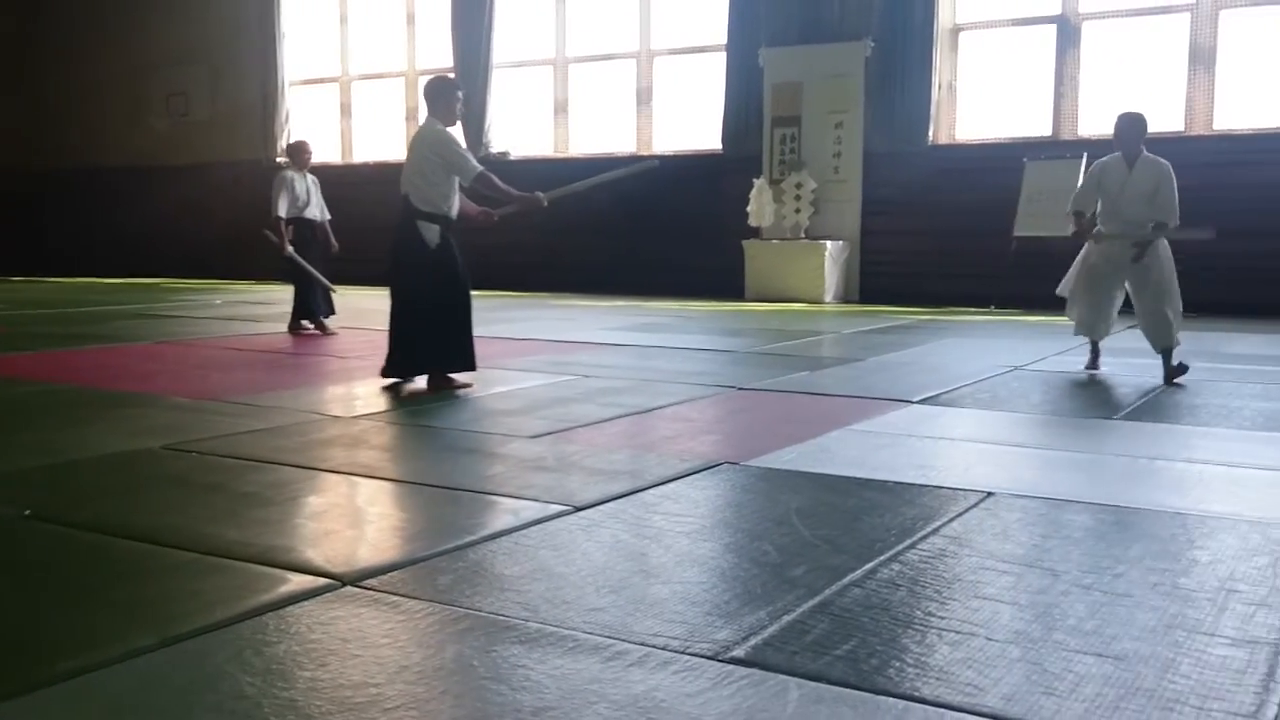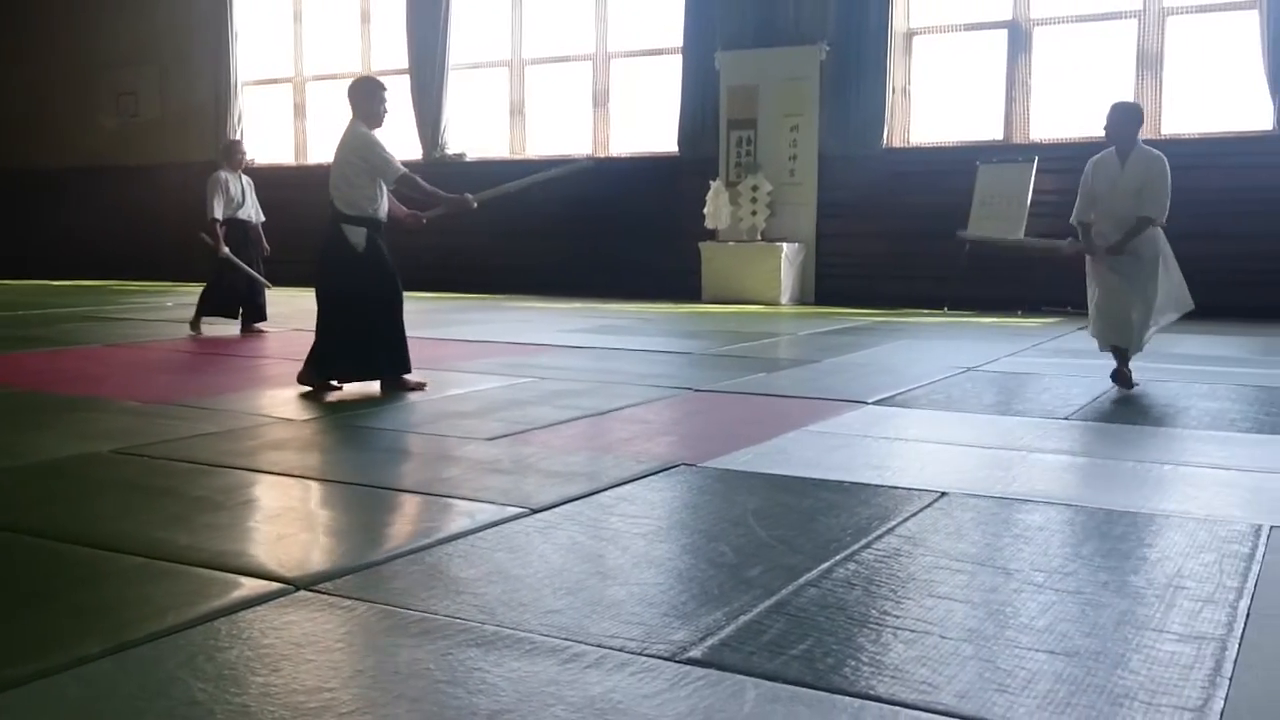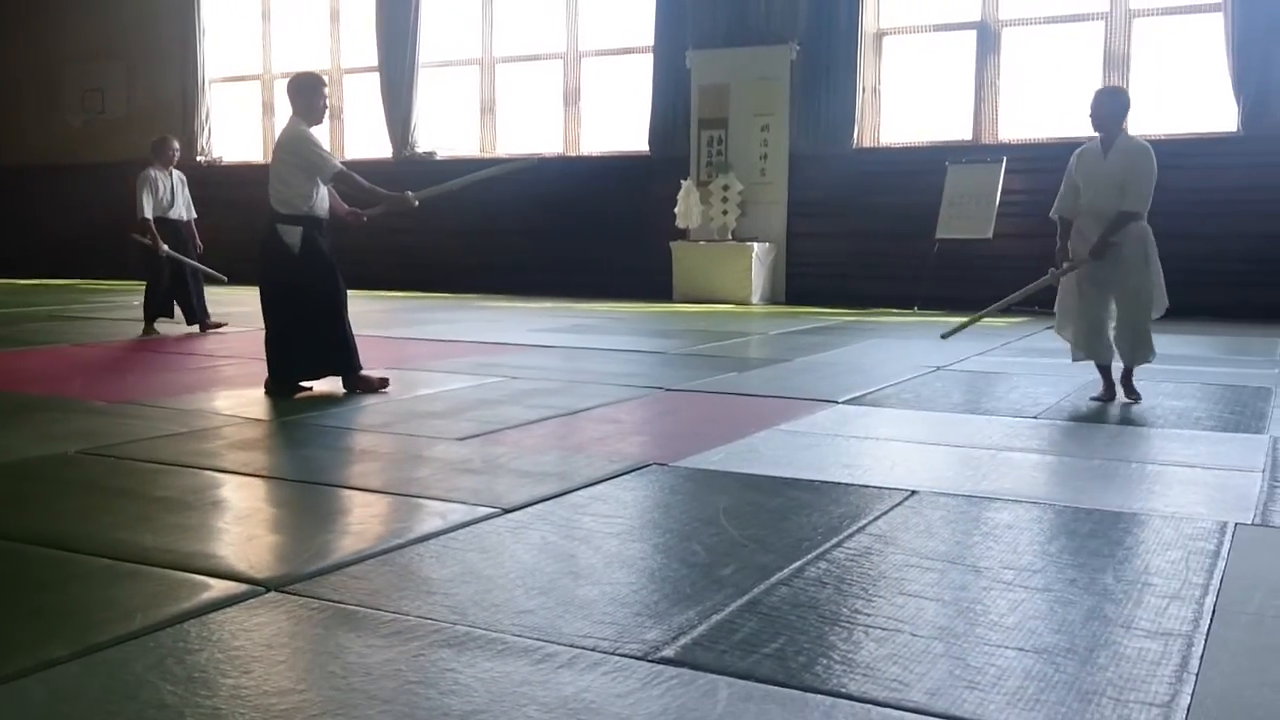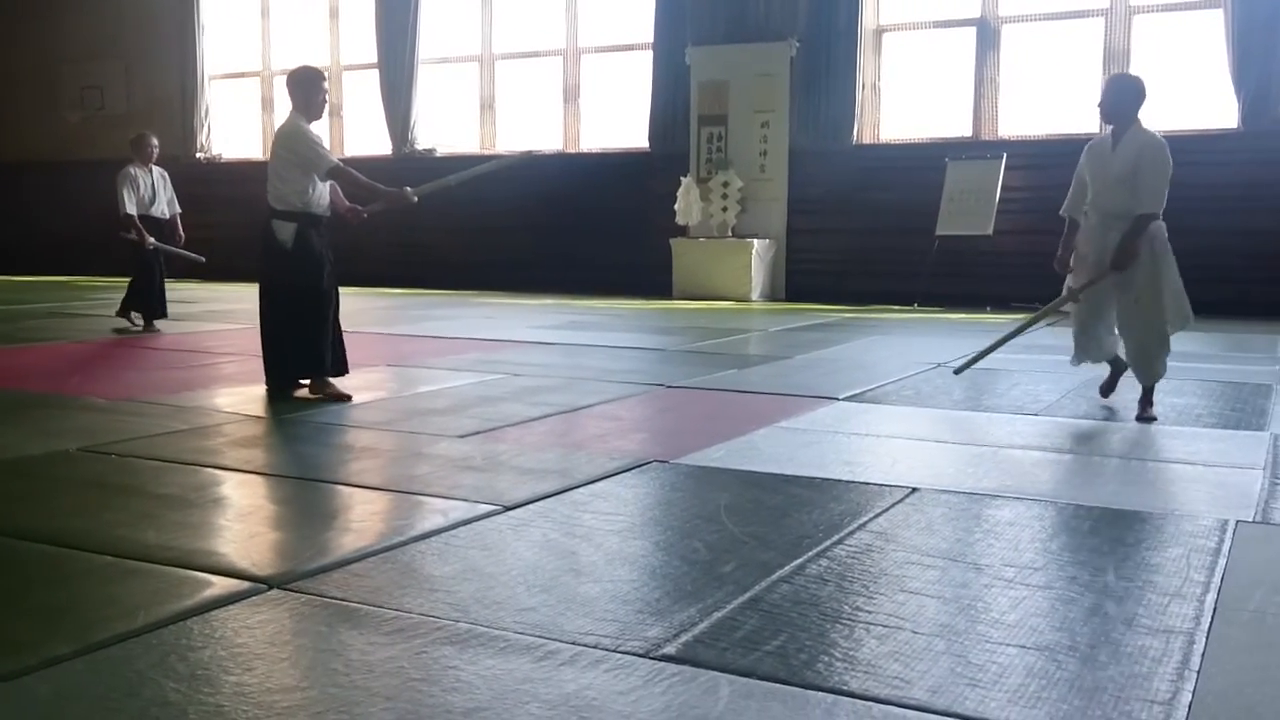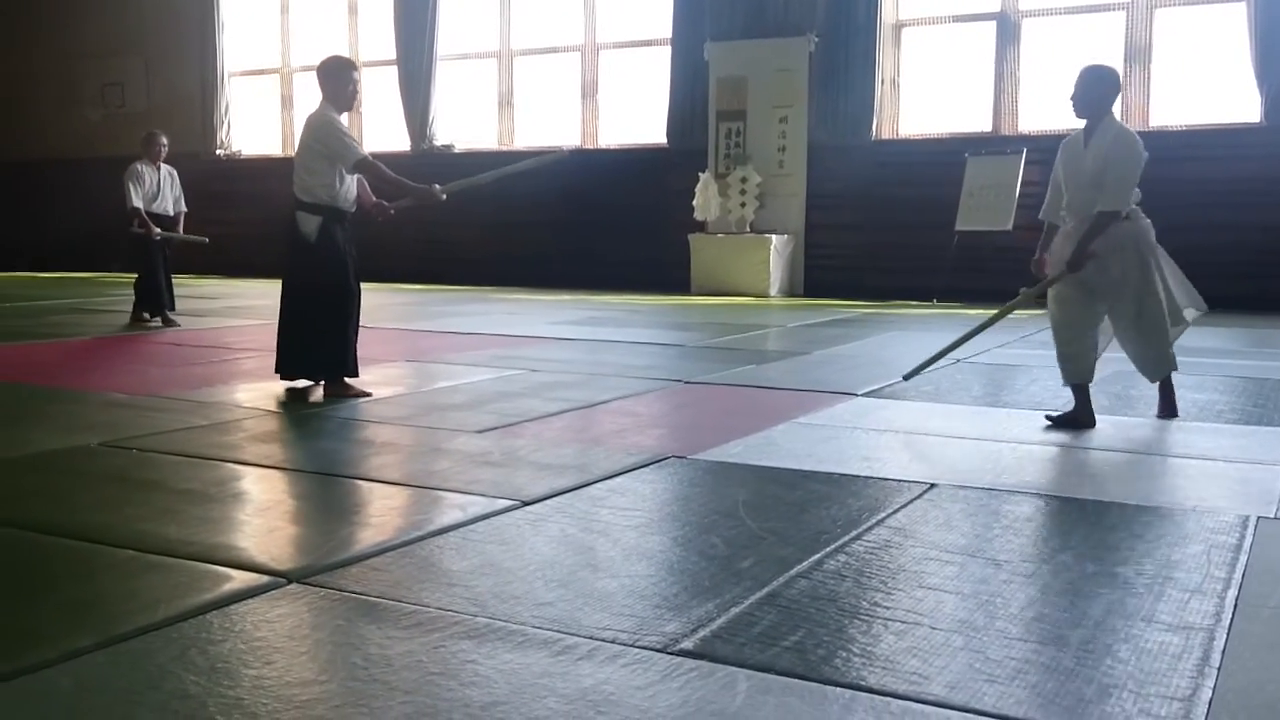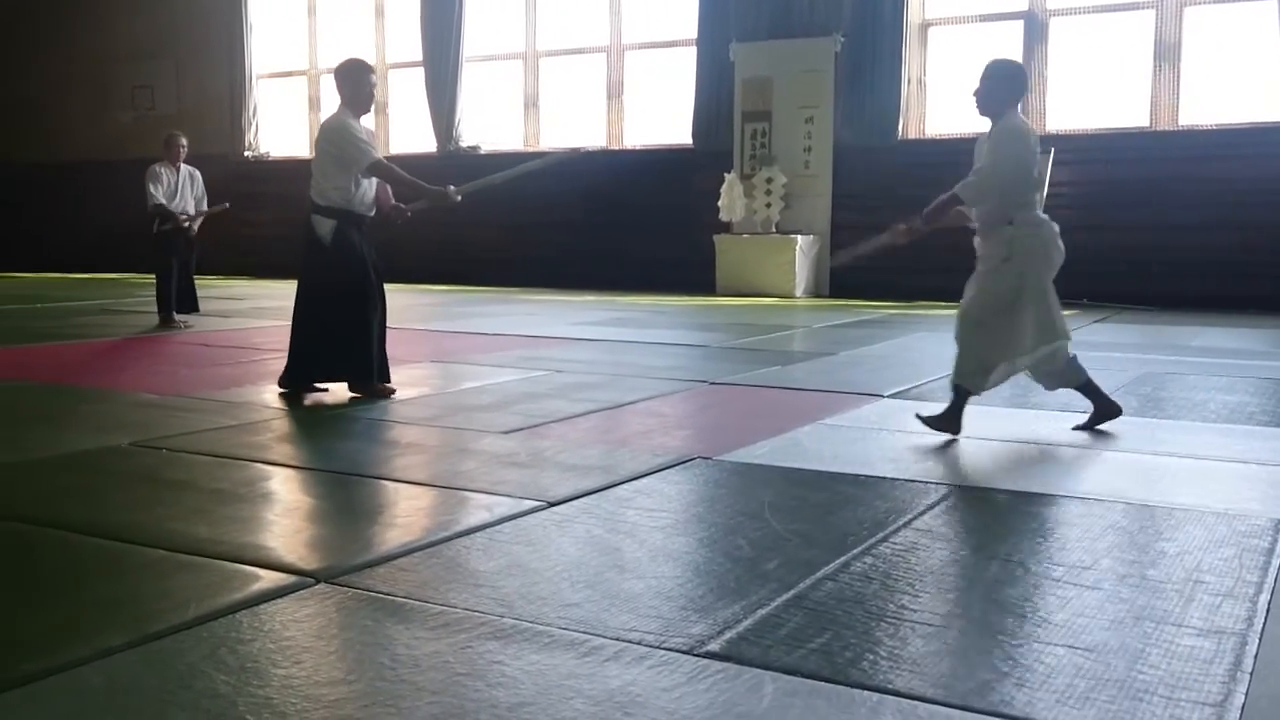
dt=0.4s
person 1, frame 1
left shoulder: (426, 137)
right shoulder: (439, 138)
right elbow: (479, 178)
left wrist: (474, 211)
right wrist: (522, 199)
left hip: (416, 230)
right hip: (428, 231)
left knee: (417, 300)
right knee: (446, 299)
left ankle: (399, 363)
right ankle: (438, 372)
person 1, frame 2
left shoulder: (354, 139)
right shoulder: (363, 140)
left elbow: (378, 189)
right elbow: (404, 180)
left wrist: (402, 214)
right wrist: (450, 201)
left hip: (347, 235)
right hip: (357, 236)
left knee: (342, 306)
right knee: (383, 300)
left ankle: (317, 369)
right ankle: (392, 374)
person 1, frame 3
left shoulder: (297, 137)
right shoulder: (298, 137)
left elbow: (322, 185)
right elbow: (341, 176)
left wrist: (343, 211)
right wrist: (390, 199)
left hip: (294, 234)
right hip: (297, 235)
left knee: (290, 308)
right knee: (327, 300)
left ankle: (282, 376)
right ankle: (349, 373)
person 1, frame 4
left shoulder: (300, 132)
right shoulder: (295, 132)
left elbow: (326, 179)
right elbow: (339, 171)
left wrist: (343, 207)
right wrist: (388, 194)
left hip: (300, 230)
right hip: (295, 231)
left knee: (288, 304)
right knee: (315, 301)
left ankle: (282, 375)
right ankle: (318, 376)
person 1, frame 5
left shoulder: (330, 123)
right shoulder: (325, 123)
left elbow: (355, 173)
right elbow: (367, 165)
left wrist: (370, 202)
right wrist: (416, 191)
left hip: (324, 223)
right hip: (321, 224)
left knee: (311, 298)
right knee: (337, 299)
left ankle: (303, 365)
right ankle: (334, 377)
person 1, frame 6
left shoulder: (360, 130)
right shoulder: (339, 128)
left elbow: (375, 177)
right elbow: (382, 169)
left wrist: (388, 204)
right wrist: (432, 192)
left hip: (347, 228)
right hip: (335, 229)
left knee: (321, 304)
right knee: (361, 300)
left ankle: (300, 375)
right ankle: (362, 375)
person 2, frame 1
left shoulder: (1161, 169)
right shoulder: (1102, 167)
left elbow: (1167, 214)
right elbow: (1081, 201)
left wrist: (1147, 241)
right wrist: (1081, 226)
left hip: (1147, 242)
right hip: (1107, 242)
left knee: (1157, 304)
right knee: (1095, 300)
left ankle: (1167, 365)
right ankle: (1094, 351)
person 2, frame 2
left shoulder: (1154, 162)
right shoulder: (1097, 164)
left elbow: (1154, 211)
right elbow: (1084, 208)
left wrist: (1125, 240)
right wrist: (1086, 240)
left hip: (1142, 242)
right hip: (1105, 242)
left knee: (1140, 307)
right knee: (1111, 305)
left ankle: (1123, 362)
right ankle: (1122, 364)
person 2, frame 3
left shoulder: (1139, 152)
right shoulder: (1082, 155)
left elbow: (1136, 205)
right elbow: (1068, 203)
left wrist: (1106, 237)
right wrist: (1063, 241)
left hip: (1126, 240)
right hip: (1086, 241)
left knee: (1132, 312)
right knee: (1089, 312)
left ankle: (1128, 375)
right ankle: (1107, 381)
person 2, frame 4
left shoulder: (1152, 147)
right shoulder: (1095, 148)
left elbow: (1151, 206)
right elbow: (1076, 201)
left wrist: (1125, 247)
right wrist: (1066, 248)
left hip: (1137, 243)
right hip: (1095, 242)
left knee: (1143, 324)
right knee: (1089, 319)
left ankle: (1146, 398)
right ankle: (1116, 362)
person 2, frame 5
left shoulder: (1124, 142)
right shoulder: (1069, 145)
left elbow: (1114, 204)
right elbow: (1055, 201)
left wrist: (1080, 247)
right wrist: (1044, 249)
left hip: (1119, 242)
right hip: (1077, 243)
left knee: (1143, 324)
right knee: (1069, 327)
left ankle: (1166, 390)
right ankle: (1083, 407)
person 2, frame 6
left shoulder: (1013, 136)
right shoulder: (999, 137)
left elbow: (975, 190)
right elbow: (979, 201)
left wrist: (924, 220)
right wrist: (926, 221)
left hip: (1021, 244)
right hip: (1009, 244)
left knee: (980, 325)
right knee: (1036, 337)
left ankle: (954, 414)
right ankle: (1102, 402)
person 3, frame 1
left shoulder: (312, 180)
right shoulder: (286, 177)
left elbow: (322, 211)
right elbow: (280, 212)
left wrist: (330, 237)
right wrist: (284, 239)
left hip: (313, 231)
right hip: (297, 230)
left knee: (309, 277)
right knee: (308, 276)
left ankle: (297, 320)
right ankle: (317, 320)
person 3, frame 2
left shoulder: (247, 181)
right shoulder: (219, 178)
left elbow: (255, 214)
right elbow: (214, 215)
left wrist: (262, 240)
right wrist: (219, 242)
left hip: (248, 233)
right hip: (230, 232)
left knee: (253, 278)
right knee: (224, 278)
left ankle: (249, 322)
right ankle: (197, 318)
person 3, frame 3
left shoulder: (179, 177)
right shoulder: (149, 176)
left elbow: (188, 210)
right elbow: (145, 214)
left wrist: (195, 237)
right wrist: (157, 240)
left hip: (180, 230)
right hip: (160, 232)
left knee: (190, 275)
right knee: (158, 279)
left ankle: (202, 319)
right ankle: (149, 324)
person 3, frame 4
left shoulder: (161, 174)
right shoulder: (129, 174)
left elbow: (171, 204)
right elbow: (128, 210)
left wrist: (178, 227)
right wrist: (143, 234)
left hip: (160, 228)
right hip: (142, 229)
left knee: (149, 274)
right knee: (149, 274)
left ankle: (127, 308)
right ankle: (149, 320)
person 3, frame 5
left shoulder: (171, 173)
right shoulder: (136, 170)
left elbow: (179, 204)
right elbow: (134, 204)
left wrist: (179, 226)
right wrist: (149, 225)
left hip: (165, 226)
right hip: (144, 226)
left knee: (159, 269)
right knee: (154, 269)
left ankle: (139, 311)
right ankle: (163, 312)
person 3, frame 6
left shoulder: (193, 173)
right shoulder: (156, 171)
left elbow: (202, 205)
right elbow: (155, 202)
left wrist: (196, 222)
right wrist: (175, 216)
left hip: (187, 227)
right hip: (166, 225)
left knee: (185, 271)
right knee: (167, 270)
left ankle: (173, 312)
right ankle: (167, 314)
